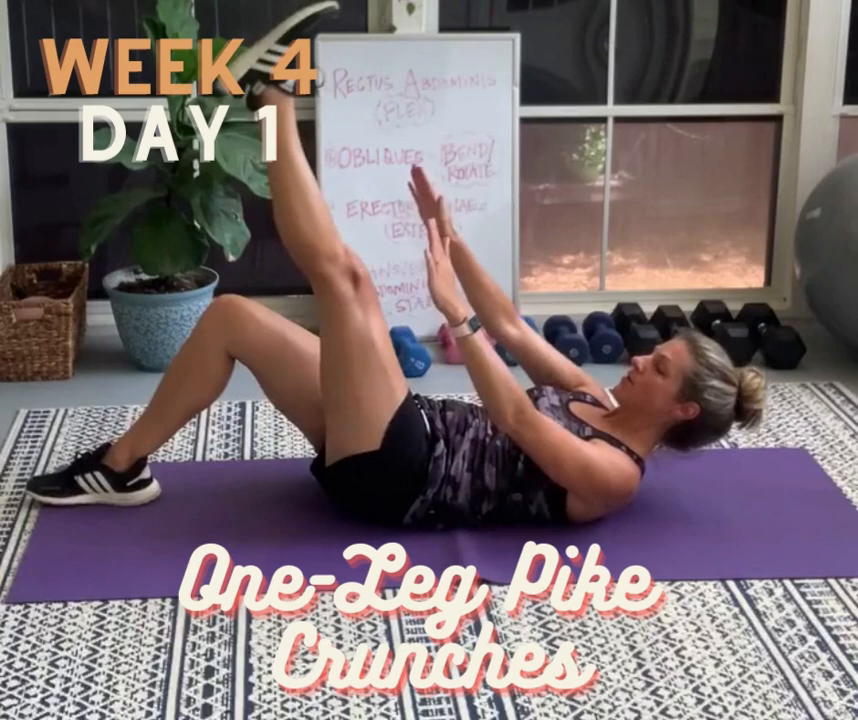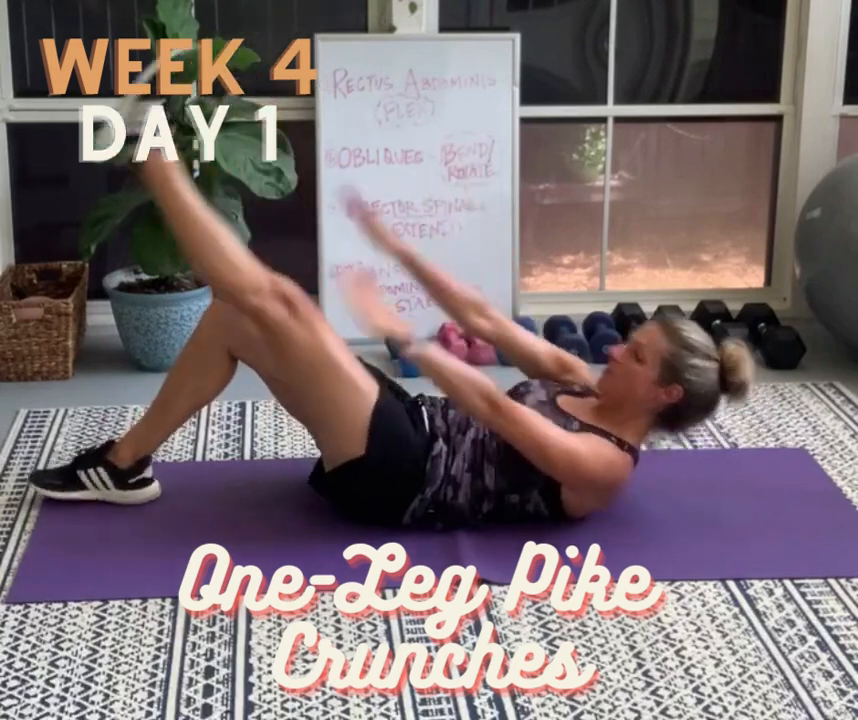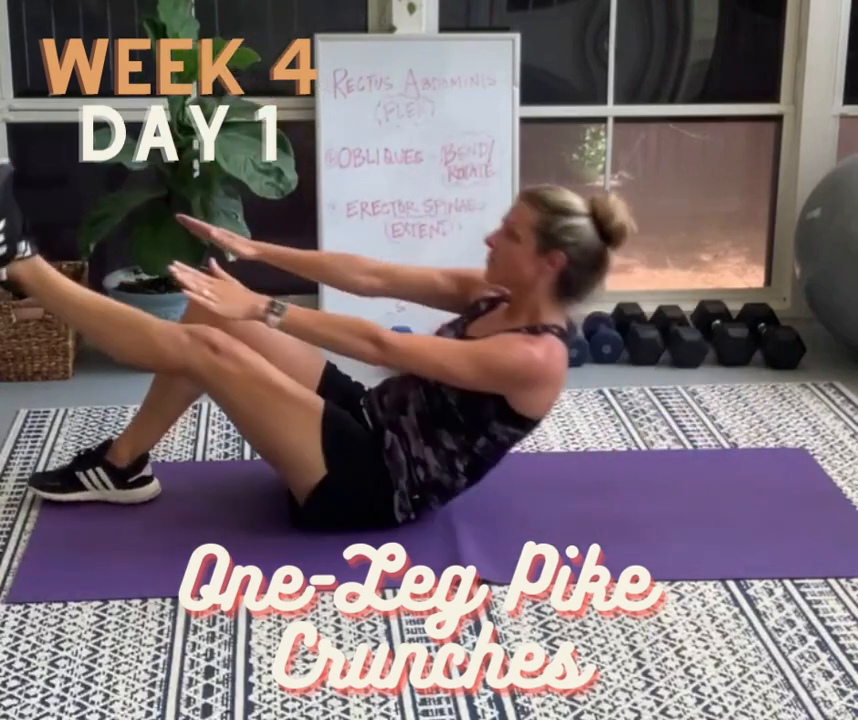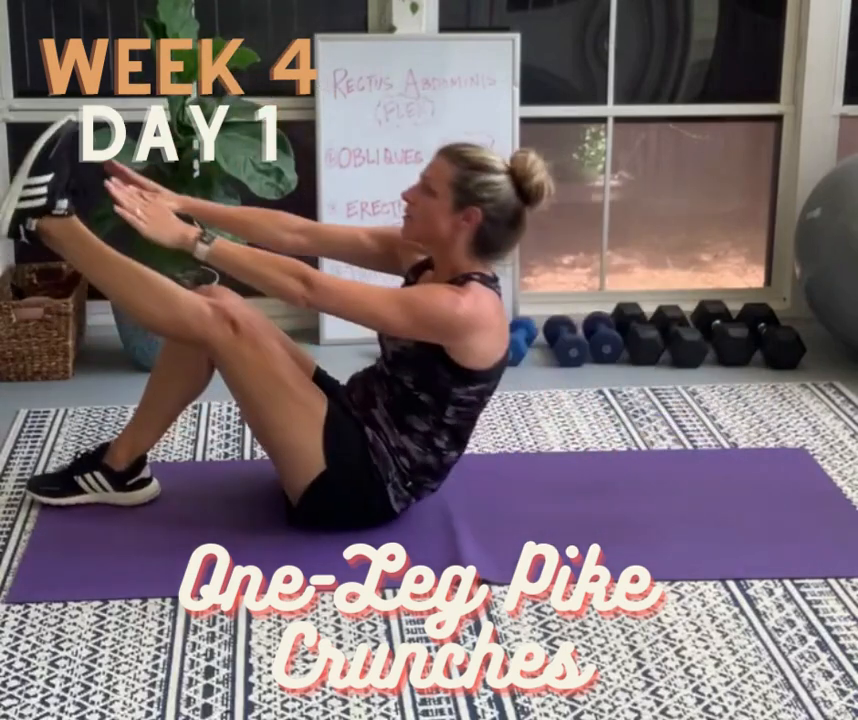
dt=0.4s
person 1, frame 1
left shoulder: (615, 475)
right shoulder: (599, 405)
left elbow: (516, 425)
right elbow: (511, 329)
left wrist: (457, 316)
right wrist: (446, 233)
left hip: (396, 477)
right hip: (416, 441)
left knee: (346, 277)
right knee: (232, 317)
left ankle: (277, 106)
right ankle: (120, 468)
person 1, frame 2
left shoulder: (609, 466)
right shoulder: (594, 388)
left elbow: (500, 413)
right elbow: (489, 322)
left wrist: (404, 335)
right wrist: (402, 252)
left hip: (397, 480)
right hip: (418, 433)
left knee: (276, 302)
right knee: (237, 304)
left ankle: (158, 157)
right ankle: (125, 465)
person 1, frame 3
left shoulder: (536, 358)
right shoulder: (495, 297)
left elbow: (381, 348)
right elbow: (373, 276)
left wrist: (264, 310)
right wrist: (258, 251)
left hip: (373, 484)
right hip: (372, 426)
left knee: (200, 348)
right knee: (214, 315)
right ankle: (123, 465)
person 1, frame 4
left shoulder: (465, 308)
right shoulder: (425, 256)
left elbow: (307, 288)
right elbow: (301, 232)
left wrist: (191, 238)
right wrist: (184, 205)
left hip: (365, 483)
right hip: (355, 429)
left knee: (223, 322)
right knee: (211, 304)
left ankle: (52, 220)
right ankle: (121, 467)
